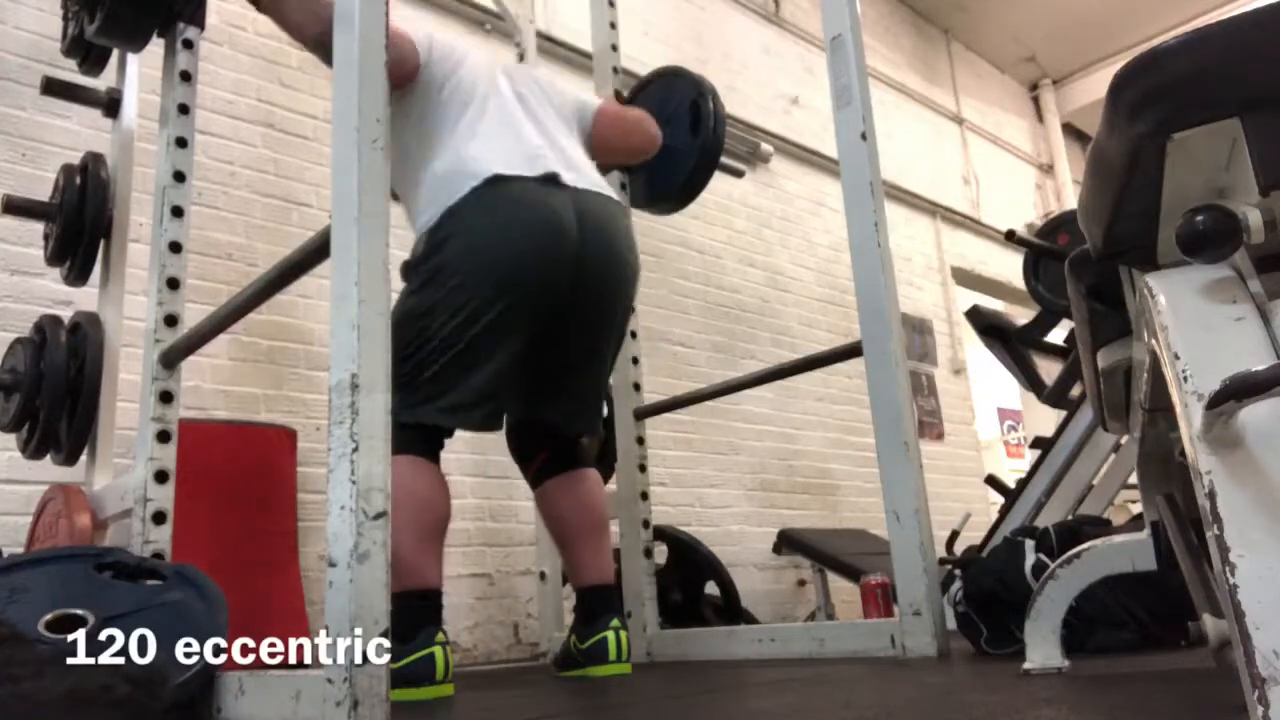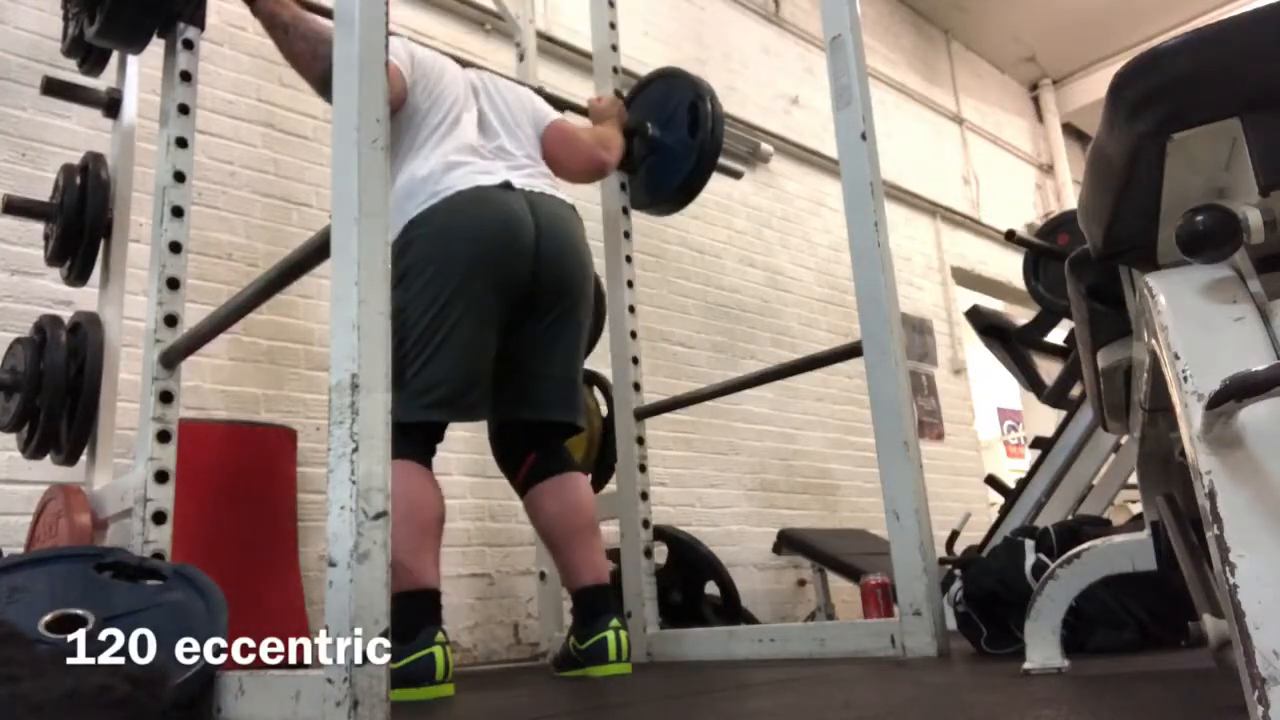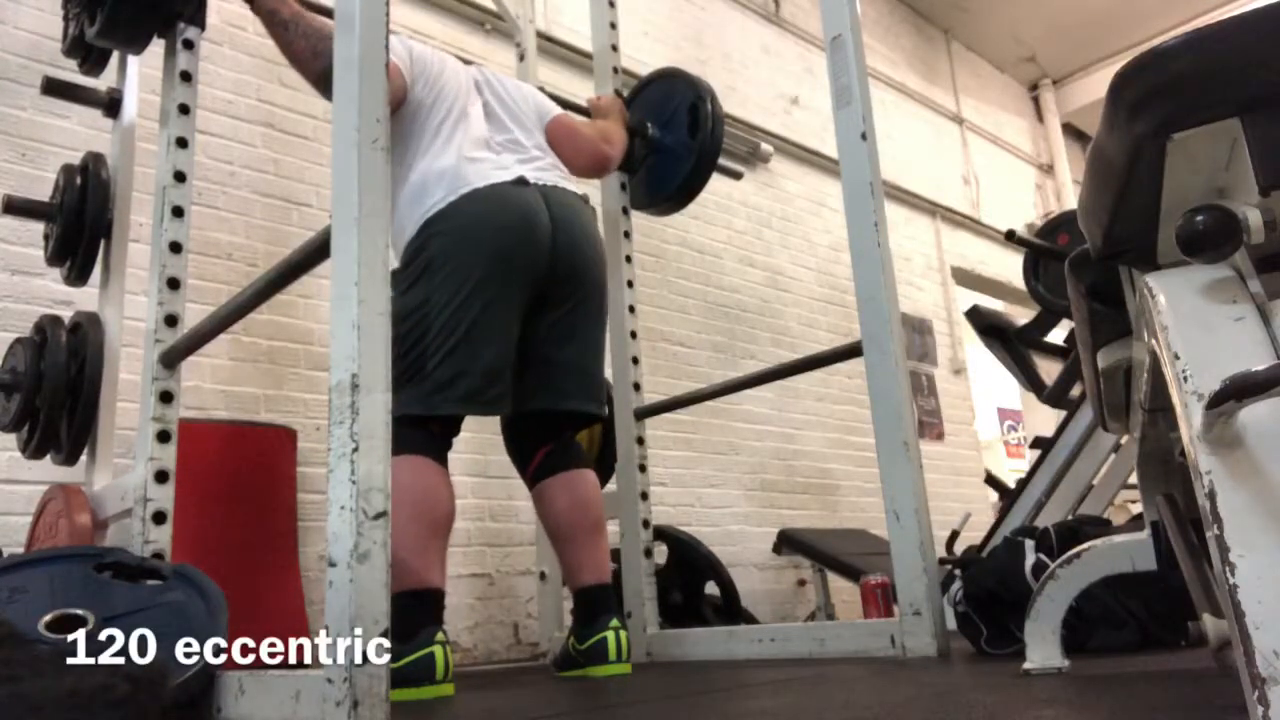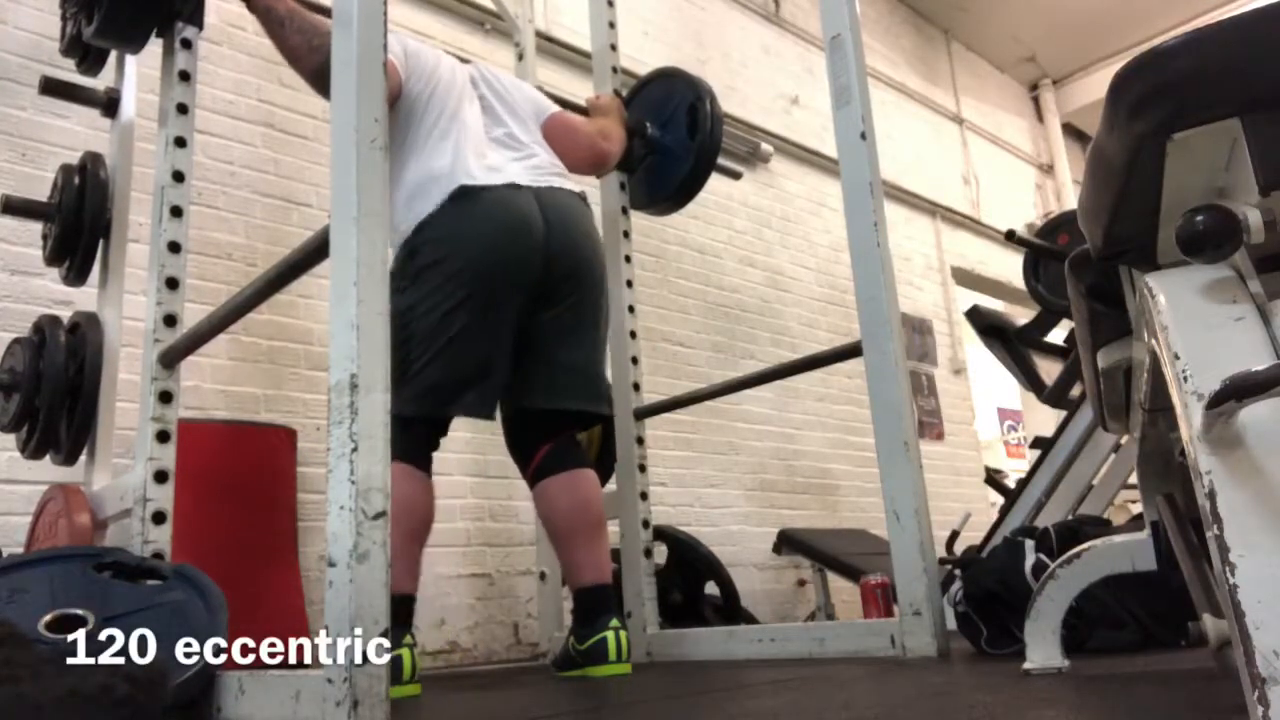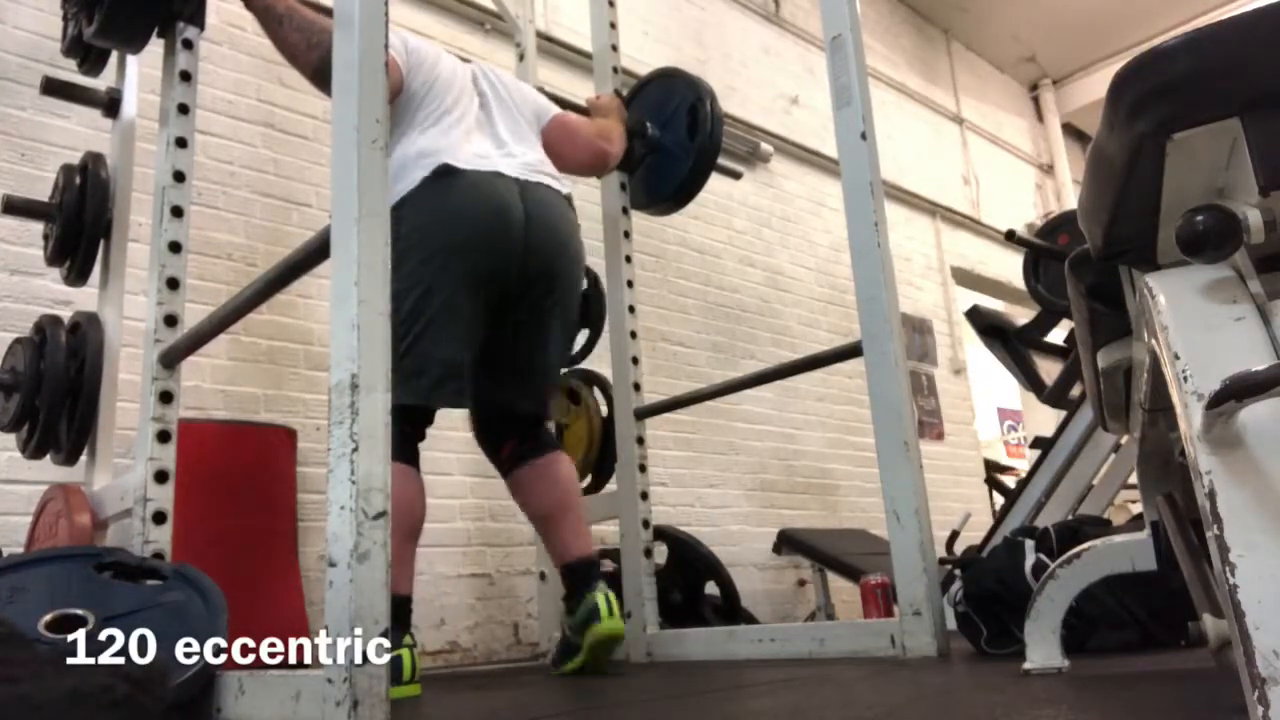
dt=0.7s
person 1, frame 1
right shoulder: (531, 81)
right elbow: (643, 136)
right wrist: (614, 110)
left hip: (497, 223)
right hip: (604, 232)
left knee: (405, 425)
right knee: (552, 437)
left ankle: (416, 641)
right ankle: (601, 626)
person 1, frame 2
right shoulder: (507, 90)
right elbow: (592, 158)
right wrist: (611, 121)
left hip: (458, 227)
right hip: (557, 234)
left knee: (400, 430)
right knee: (534, 442)
left ankle: (415, 640)
right ankle: (599, 626)
person 1, frame 3
right shoulder: (507, 86)
right elbow: (597, 153)
right wrist: (612, 117)
left hip: (475, 223)
right hip: (570, 225)
left knee: (410, 423)
right knee: (546, 435)
left ankle: (415, 640)
right ankle: (599, 627)
person 1, frame 4
right shoulder: (501, 80)
right elbow: (595, 151)
right wrist: (611, 116)
left hip: (470, 224)
right hip: (568, 227)
left knee: (403, 426)
right knee: (547, 436)
left ankle: (390, 640)
right ankle: (599, 625)
person 1, frame 5
right shoulder: (502, 83)
right elbow: (596, 150)
right wrist: (612, 115)
left hip: (451, 210)
right hip: (549, 223)
left knee: (389, 420)
right knee: (515, 426)
left ankle: (388, 640)
right ankle: (588, 594)
